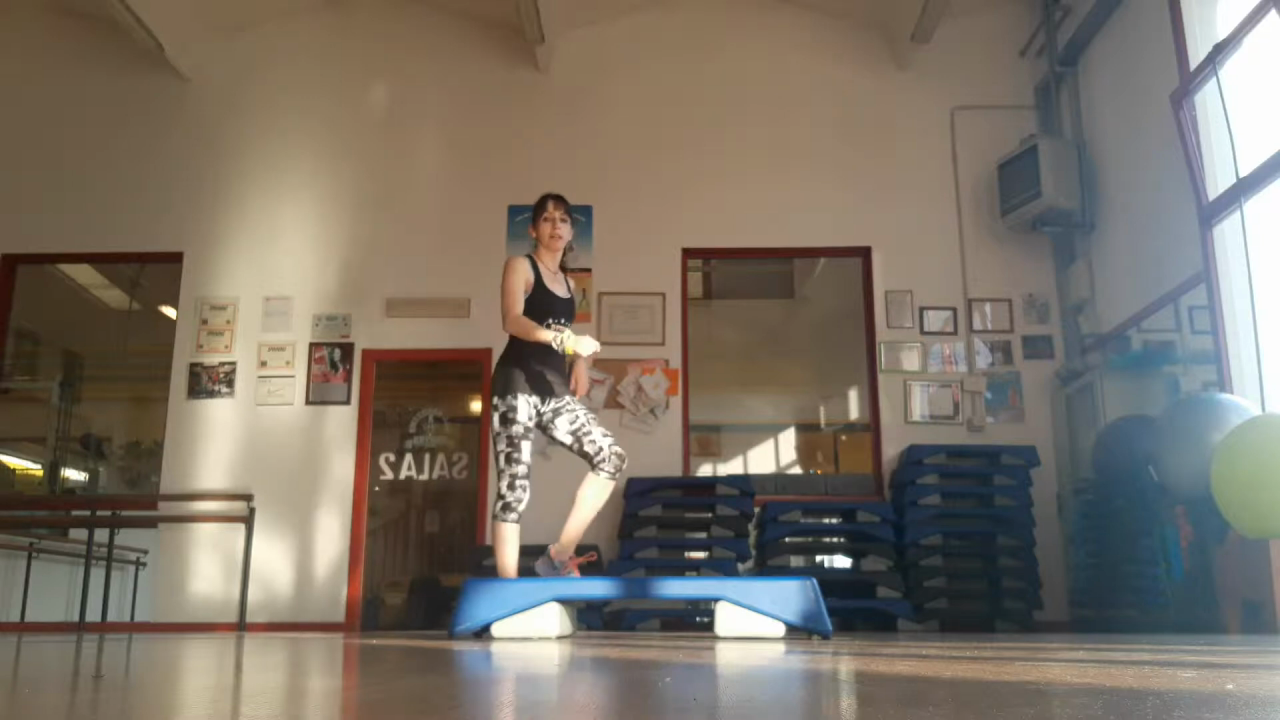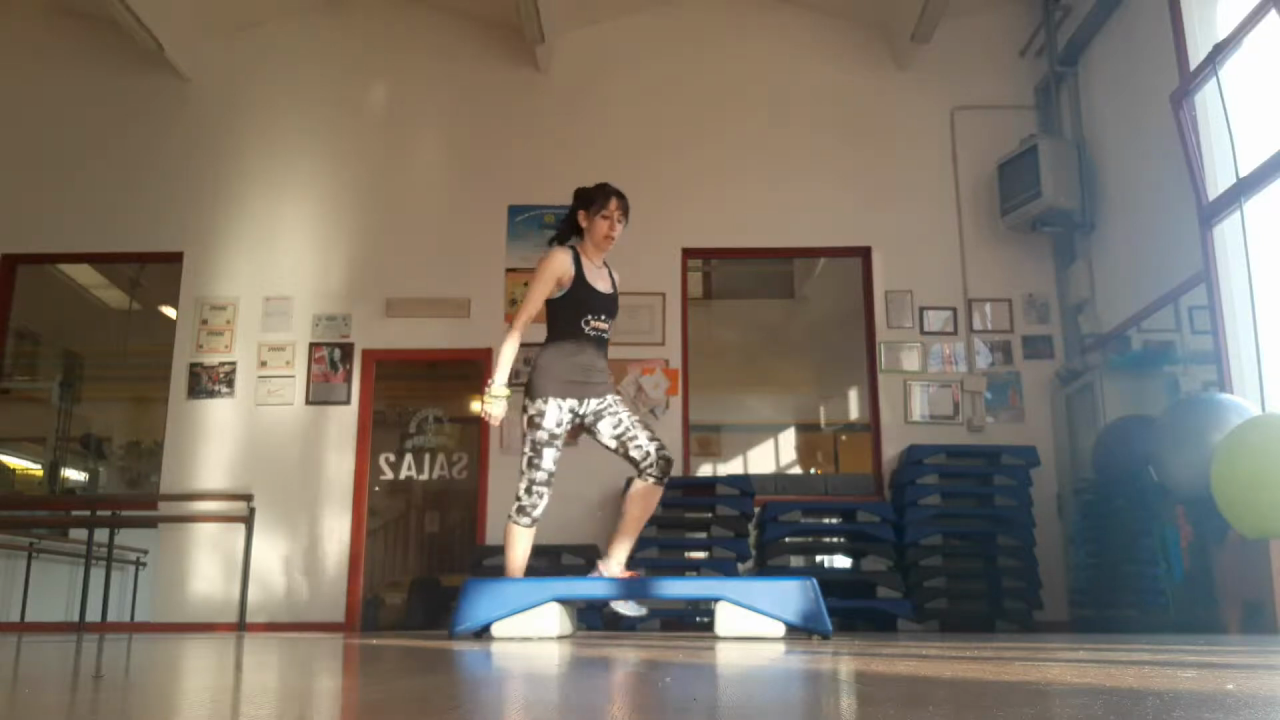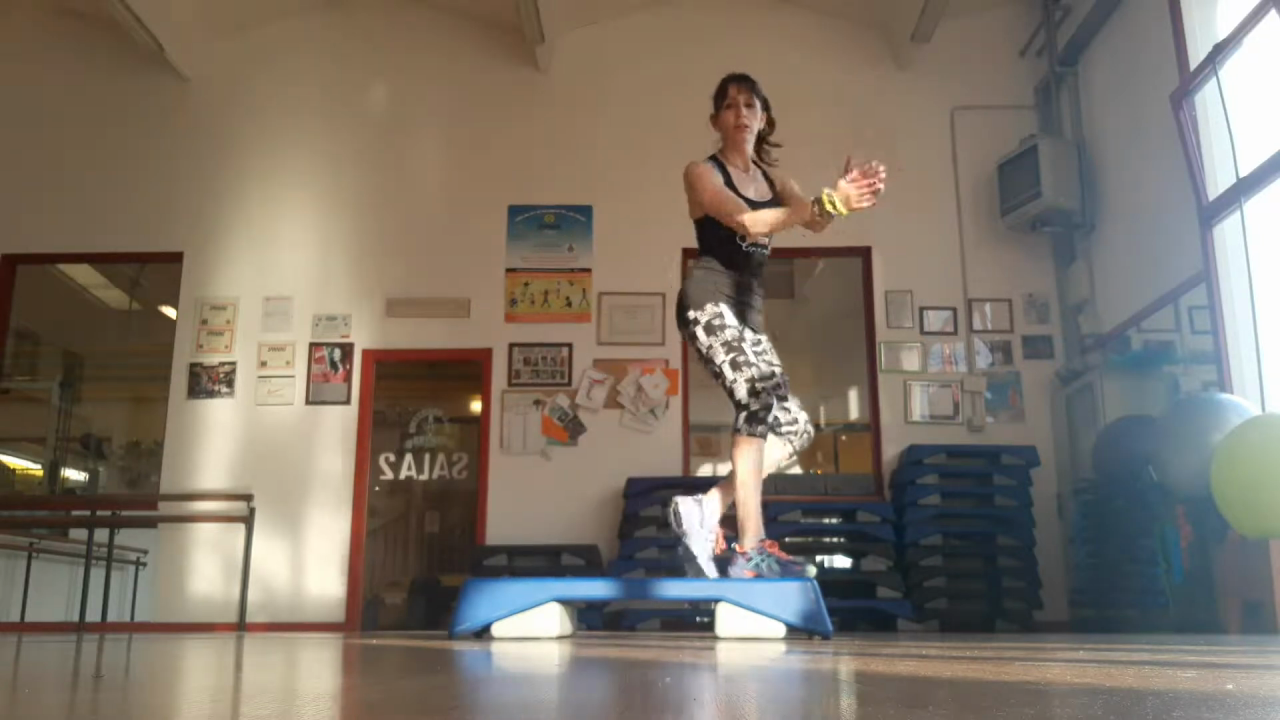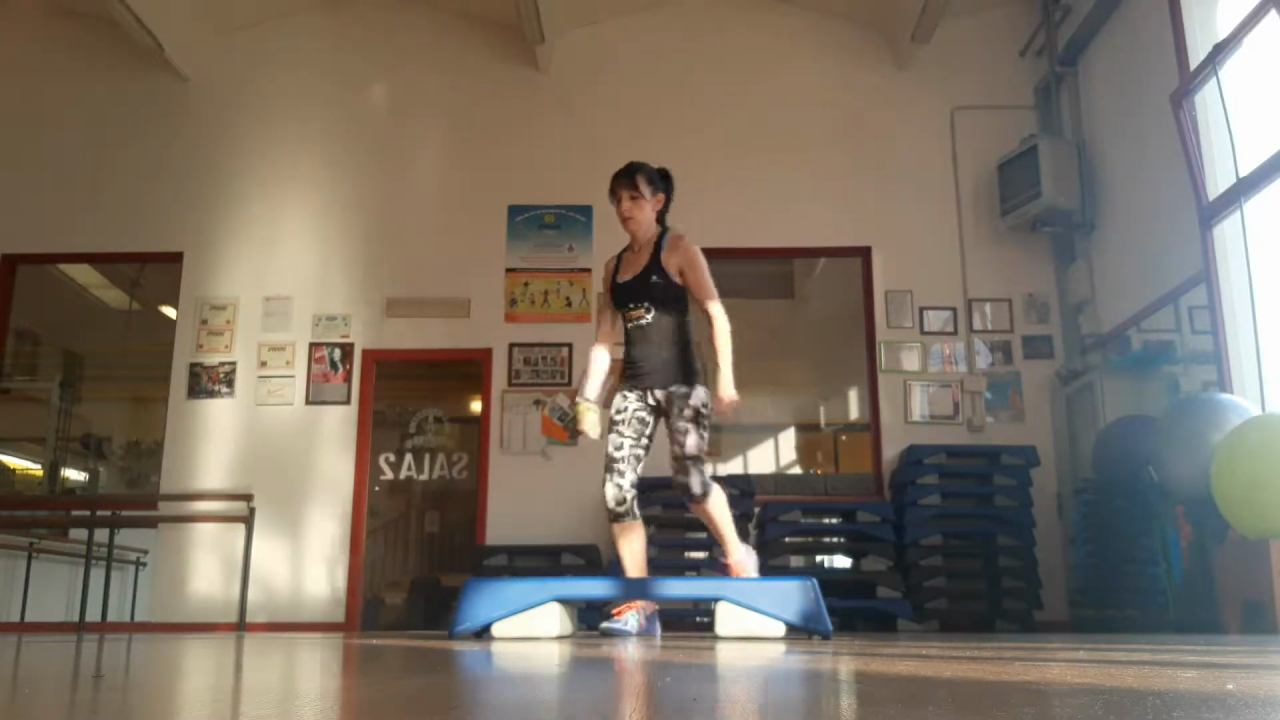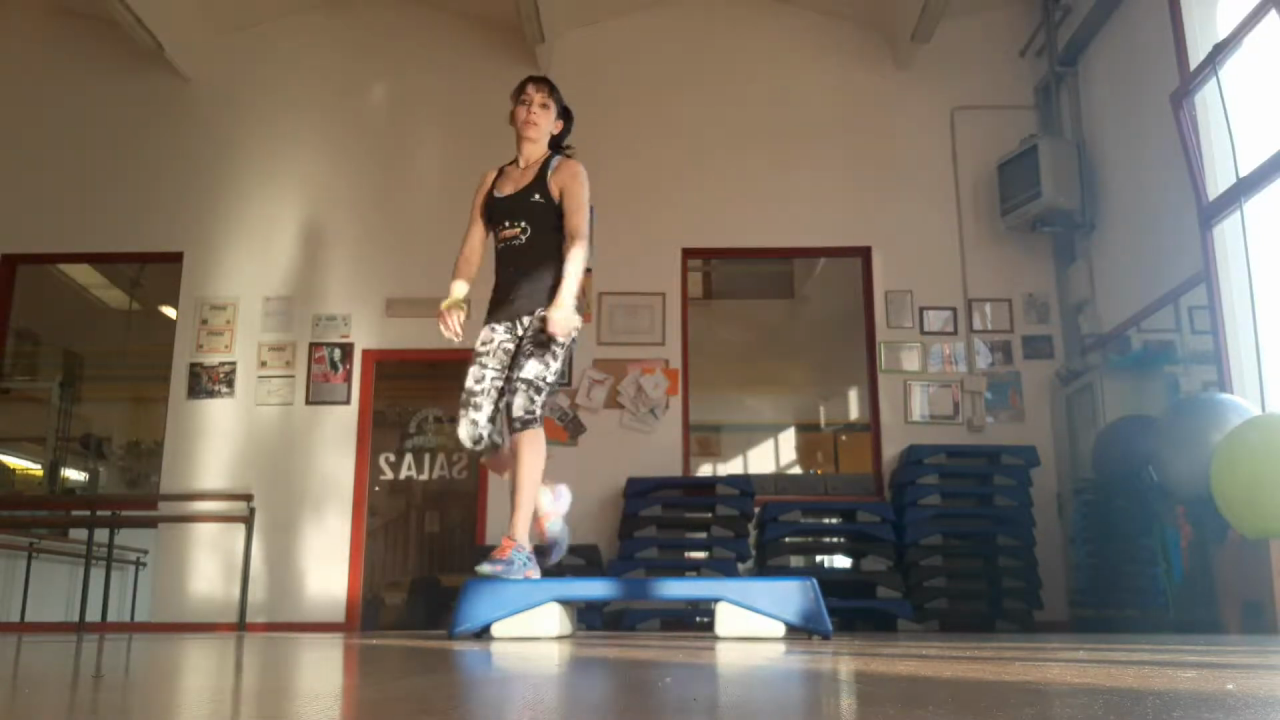
dt=1s
person 1, frame 1
left shoulder: (567, 283)
right shoulder: (520, 266)
right elbow: (512, 321)
left wrist: (577, 361)
right wrist: (565, 339)
left hip: (554, 391)
right hip: (518, 384)
left knee: (611, 458)
right knee: (514, 489)
left ankle: (558, 556)
person 1, frame 2
left shoulder: (611, 276)
right shoulder: (560, 260)
right elbow: (519, 325)
right wrist: (498, 386)
left hip: (598, 389)
right hip: (554, 385)
left knee: (657, 462)
right knee: (534, 492)
left ankle: (611, 569)
person 1, frame 3
left shoulder: (773, 180)
right shoulder: (701, 173)
left elbow: (814, 220)
right elbow: (748, 222)
left wrist: (847, 192)
right wrist: (830, 200)
left hip: (747, 313)
right hip: (708, 302)
left knee: (794, 426)
right knee: (757, 401)
left ankle: (704, 506)
right ankle: (750, 549)
person 1, frame 4
left shoulder: (678, 248)
right shoulder: (613, 267)
left elbow: (714, 310)
right elbow: (605, 338)
left wrist: (725, 377)
right wrist: (588, 397)
left hip: (680, 378)
right hip: (634, 384)
left knee: (691, 479)
right knee: (617, 489)
left ankle: (738, 557)
right ankle: (640, 605)
person 1, frame 5
left shoulder: (568, 171)
right shoulder: (492, 180)
left elbow: (578, 241)
right elbow: (472, 249)
left wrist: (565, 300)
right wrist: (455, 296)
left hip: (548, 307)
right hip: (502, 312)
left knee: (523, 407)
right knee: (474, 426)
left ankle: (519, 545)
right ankle: (544, 500)
